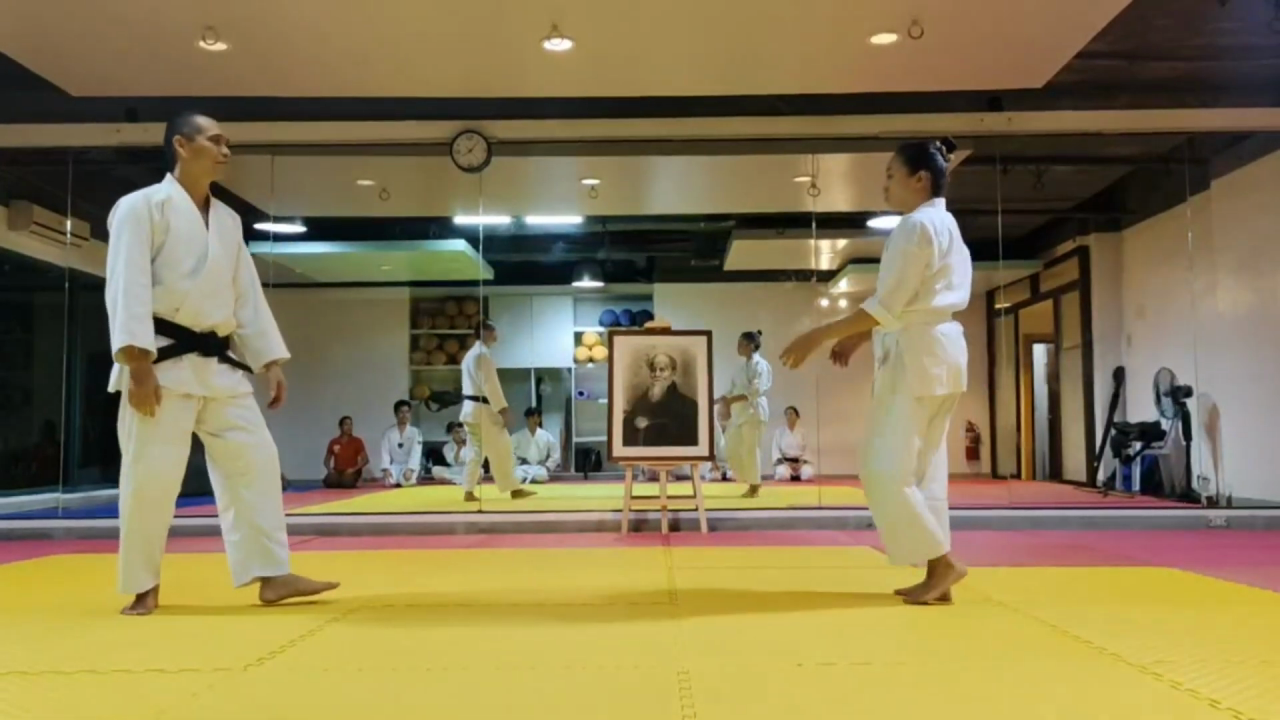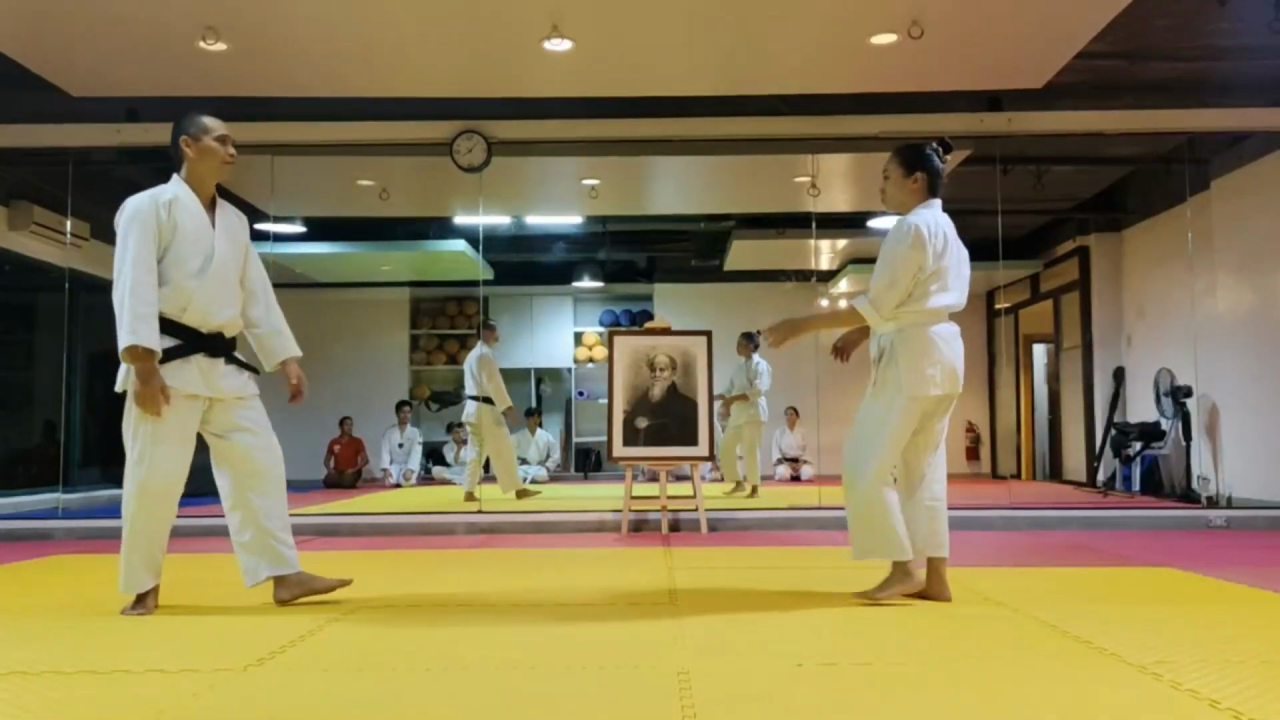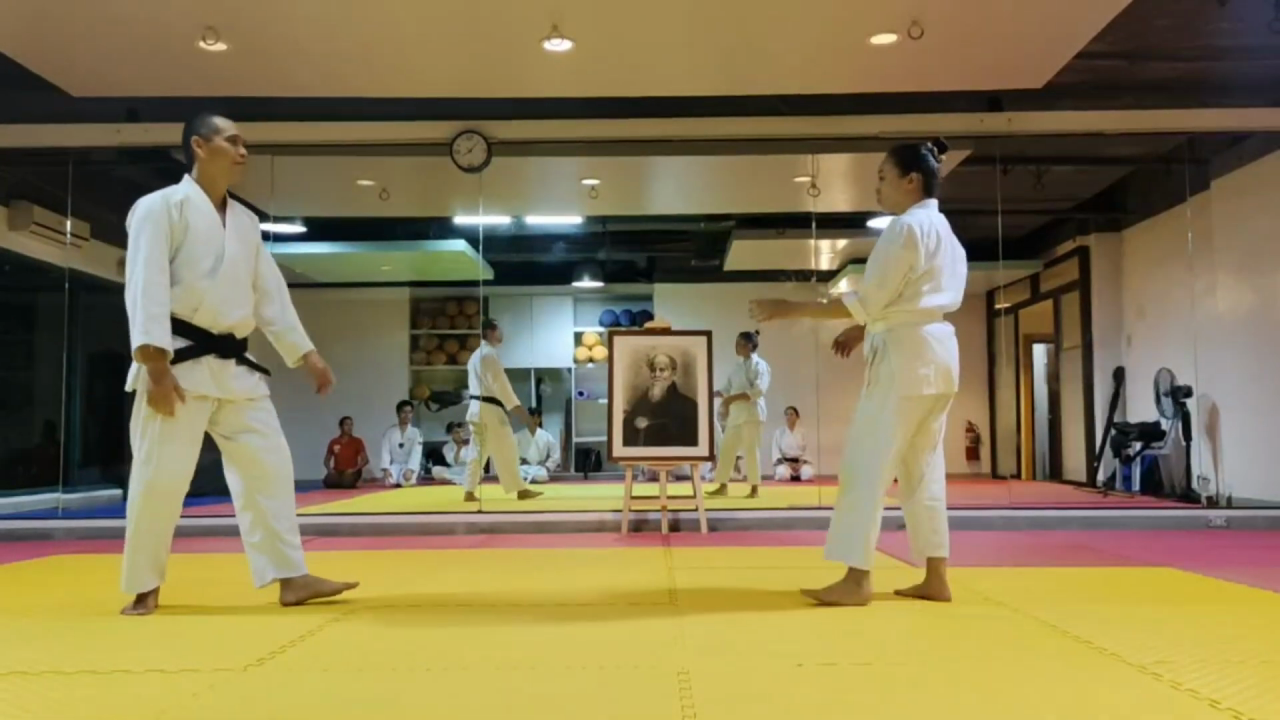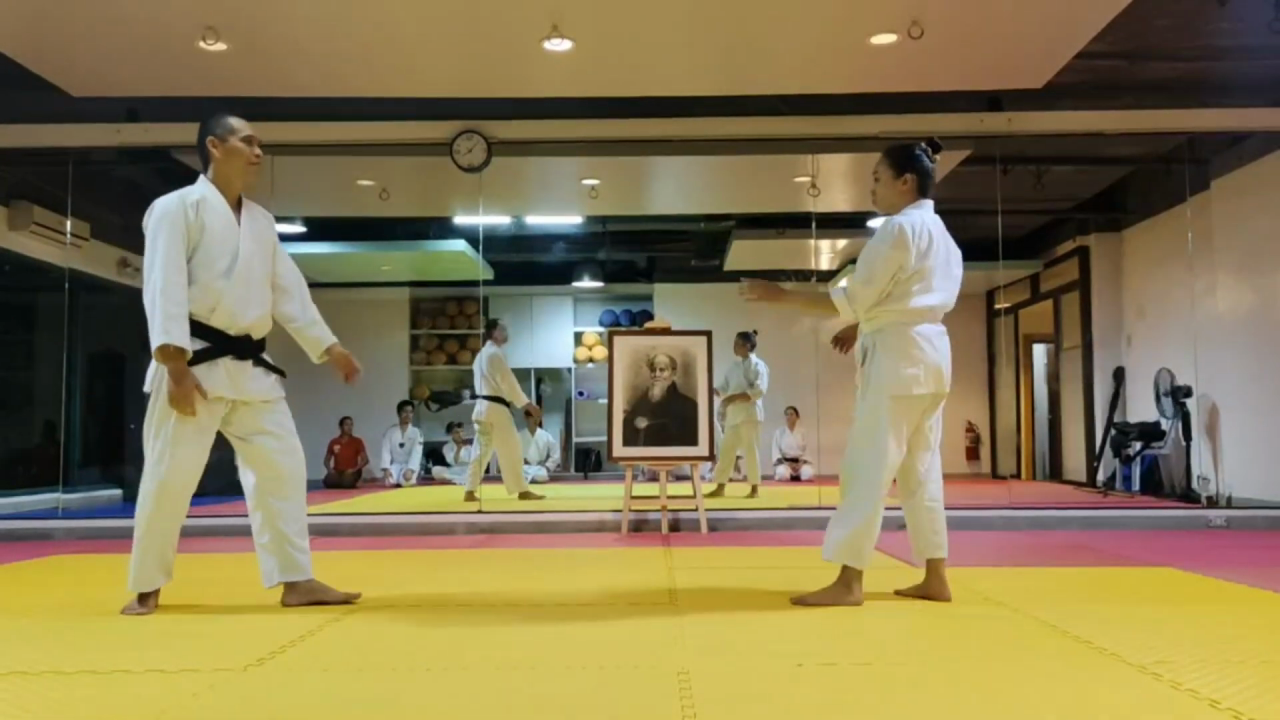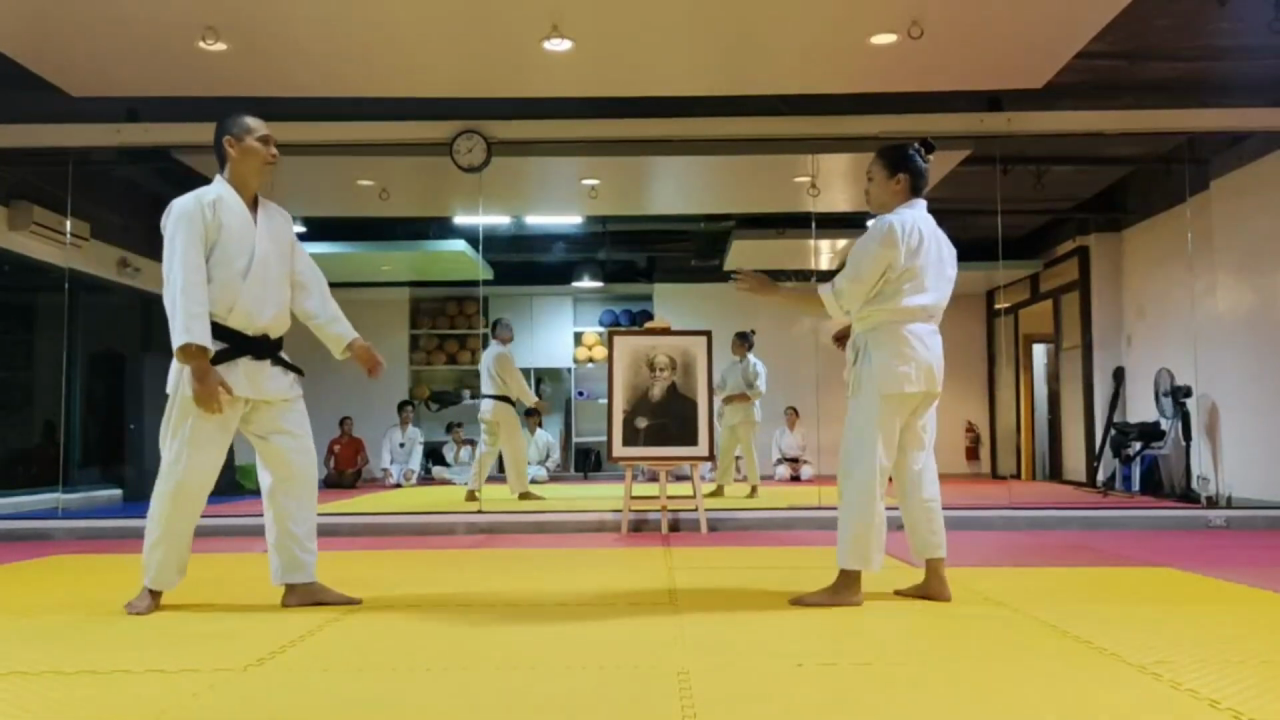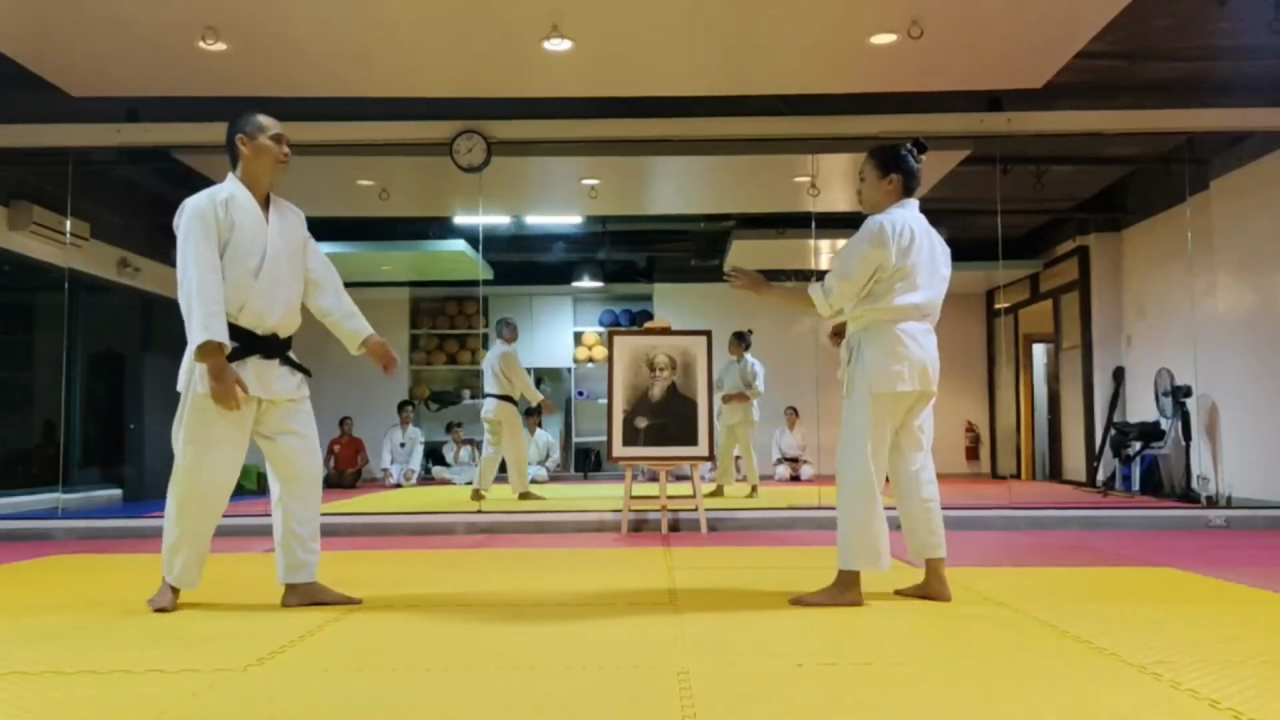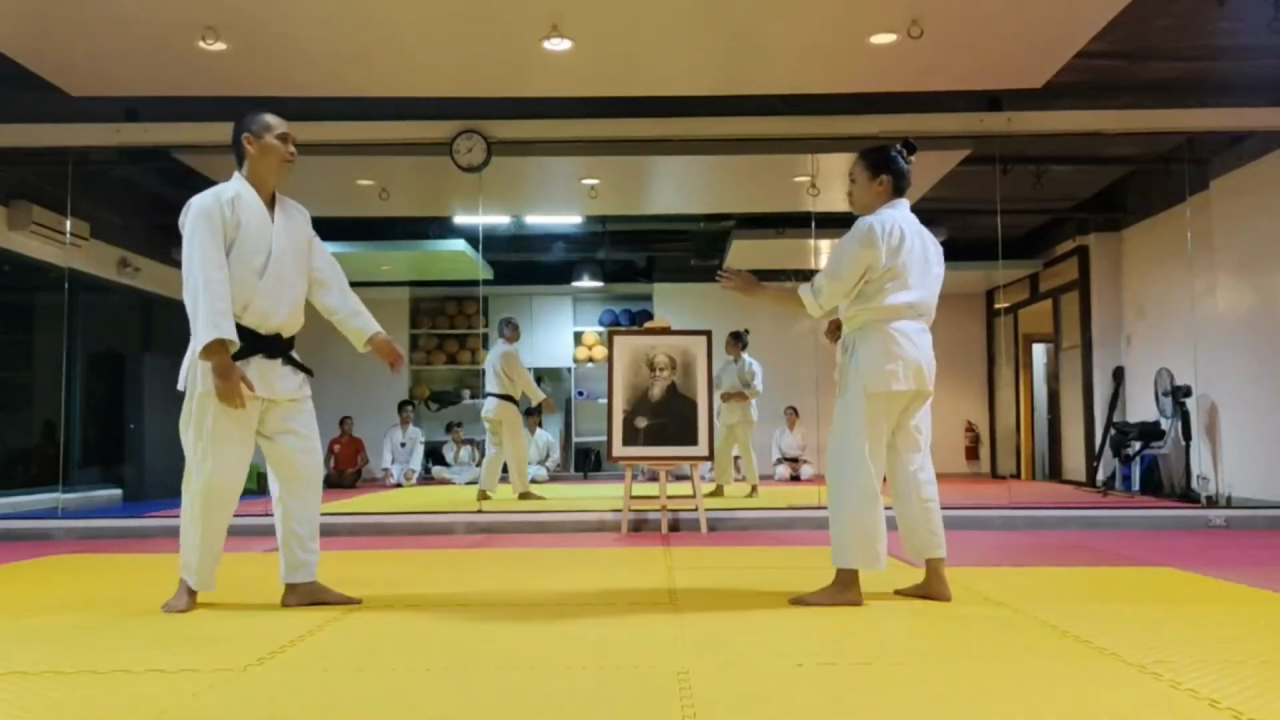
dt=0.1s
person 1, frame 1
left shoulder: (227, 219)
right shoulder: (141, 207)
left elbow: (248, 296)
right elbow: (127, 289)
left wrist: (272, 361)
right wrist: (137, 363)
left hip: (219, 363)
right hip: (165, 360)
left knee: (255, 461)
right knee: (151, 475)
left ankle: (272, 575)
right ankle: (143, 587)
person 1, frame 2
left shoulder: (233, 219)
right shoulder: (148, 207)
left elbow: (257, 294)
right elbow: (134, 289)
left wrist: (287, 358)
right wrist: (144, 363)
left hip: (225, 364)
right hip: (170, 361)
left knee: (259, 463)
right knee: (154, 475)
left ankle: (285, 575)
right ankle: (143, 587)
person 1, frame 3
left shoulder: (245, 220)
right shoulder: (160, 207)
left elbow: (271, 293)
right elbow: (146, 289)
left wrist: (306, 354)
right wrist: (156, 363)
left hip: (235, 365)
right hip: (181, 361)
left knee: (268, 465)
right knee: (160, 476)
left ankle: (291, 578)
right ankle: (144, 587)
person 1, frame 4
left shoulder: (260, 220)
right shoulder: (177, 208)
left elbow: (289, 290)
right elbow: (165, 289)
left wrist: (330, 347)
right wrist: (175, 363)
left hip: (253, 367)
right hip: (196, 363)
left knee: (282, 467)
right knee: (170, 474)
left ankle: (296, 580)
right ankle: (144, 587)
person 1, frame 5
left shoulder: (279, 219)
right shoulder: (195, 207)
left elbow: (309, 287)
right elbow: (185, 288)
left wrist: (352, 342)
right wrist: (199, 362)
left hip: (270, 366)
right hip: (215, 362)
left knee: (296, 466)
right knee: (187, 473)
left ankle: (298, 581)
right ankle: (155, 583)
person 1, frame 6
left shoulder: (290, 217)
right shoulder: (205, 207)
left elbow: (322, 284)
right elbow: (199, 286)
left wrist: (366, 338)
right wrist: (215, 359)
left hip: (279, 365)
right hip: (224, 361)
left knee: (300, 467)
right knee: (204, 473)
left ankle: (299, 581)
right ankle: (176, 578)
person 1, frame 7
left shoulder: (296, 216)
right shoulder: (211, 206)
left elbow: (328, 283)
right elbow: (205, 285)
left wrist: (374, 336)
right wrist: (221, 358)
left hip: (282, 364)
right hip: (229, 360)
left knee: (302, 467)
right knee: (215, 474)
left ankle: (300, 581)
right ankle: (191, 581)
person 2, frame 1
left shoulder: (917, 225)
right shoulder: (945, 226)
left elbow: (886, 305)
left wrist: (816, 336)
right wrist: (858, 336)
left hip: (916, 356)
right hip: (937, 352)
left knee: (887, 469)
right knee: (922, 466)
left ankle: (942, 563)
right ankle: (937, 574)
person 2, frame 2
left shoulder: (913, 228)
right shoulder: (945, 230)
left elbow: (877, 302)
left wrist: (805, 324)
right wrist: (865, 332)
left hip: (913, 356)
right hip: (938, 353)
left knee: (866, 462)
right knee: (922, 467)
left ankle: (902, 566)
right ankle: (935, 576)
person 2, frame 3
left shoulder: (906, 228)
right shoulder: (943, 231)
left elbow: (866, 301)
left wrist: (791, 309)
right wrist: (864, 330)
left hip: (906, 356)
right hip: (934, 353)
left knee: (866, 466)
right knee: (922, 467)
left ankle: (856, 578)
right ankle: (935, 577)
person 2, frame 4
left shoulder: (899, 229)
right shoulder: (941, 235)
left elbow: (852, 298)
left wrist: (782, 296)
right wrist: (866, 326)
left hip: (898, 355)
right hip: (929, 354)
left knee: (869, 467)
right knee: (919, 467)
left ankle: (848, 580)
right ankle: (935, 578)
person 2, frame 5
left shoulder: (890, 228)
right shoulder: (937, 235)
left elbow: (841, 295)
left wrist: (774, 289)
right wrist: (863, 323)
left hip: (890, 354)
right hip: (923, 352)
left knee: (863, 466)
right knee: (915, 466)
left ankle: (848, 583)
right ankle: (935, 578)
person 2, frame 6
left shoulder: (882, 227)
right shoulder: (932, 237)
left elbow: (831, 294)
left wrist: (766, 288)
right wrist: (860, 320)
left hip: (884, 354)
right hip: (919, 352)
left knee: (859, 466)
right knee: (913, 464)
left ankle: (849, 582)
right ankle: (935, 577)
person 2, frame 7
left shoulder: (872, 228)
right shoulder: (925, 237)
left elbow: (821, 294)
left wrist: (758, 289)
right wrist: (856, 318)
left hip: (878, 352)
right hip: (915, 351)
left knee: (854, 466)
right knee: (911, 464)
left ankle: (847, 582)
right ankle: (935, 577)
